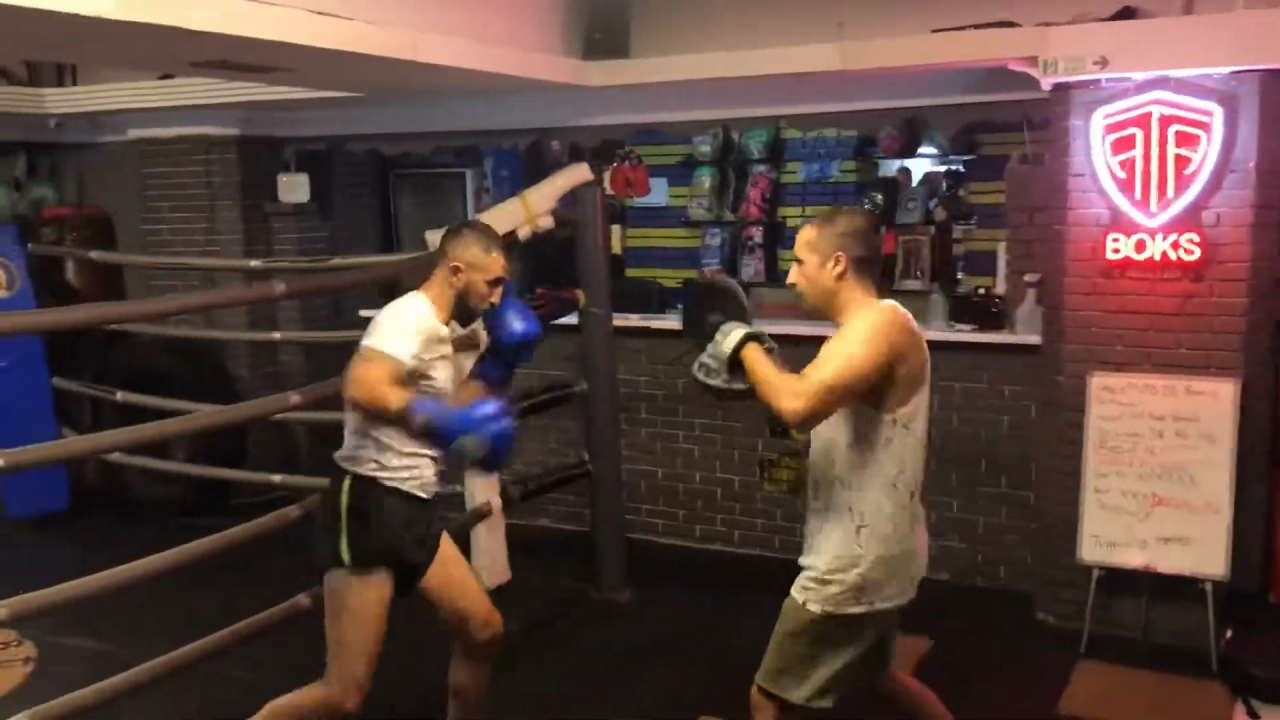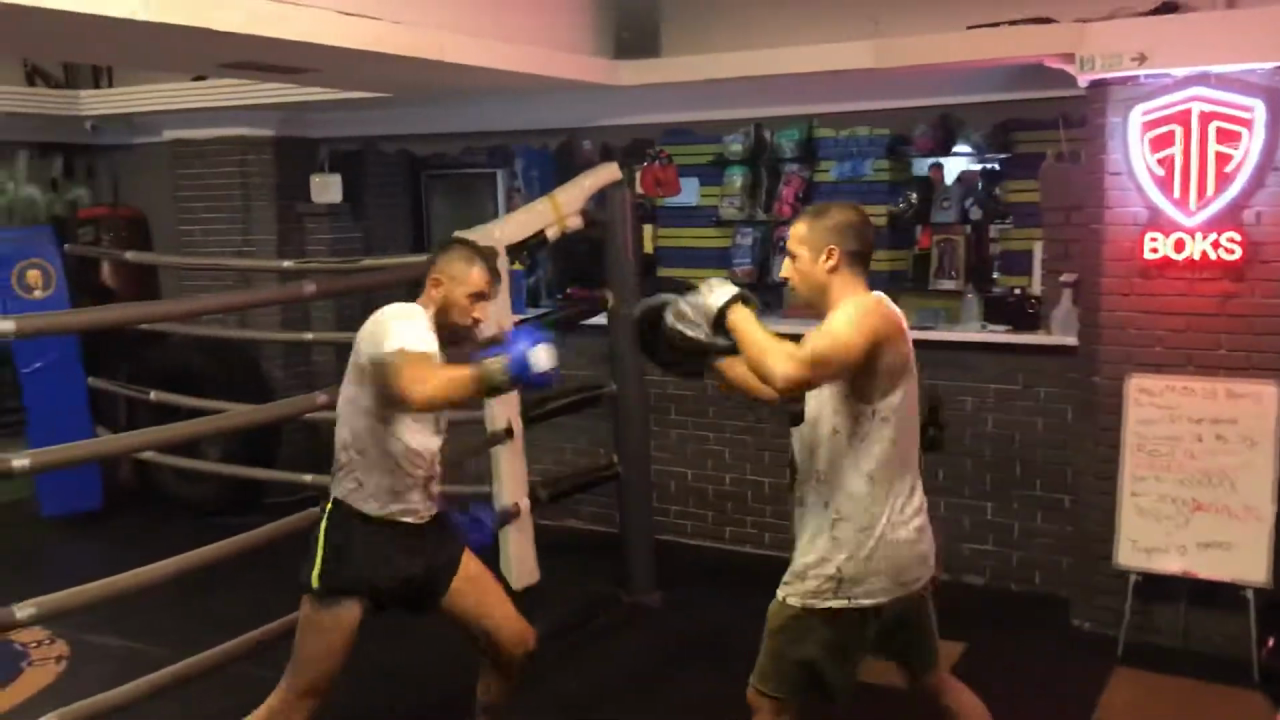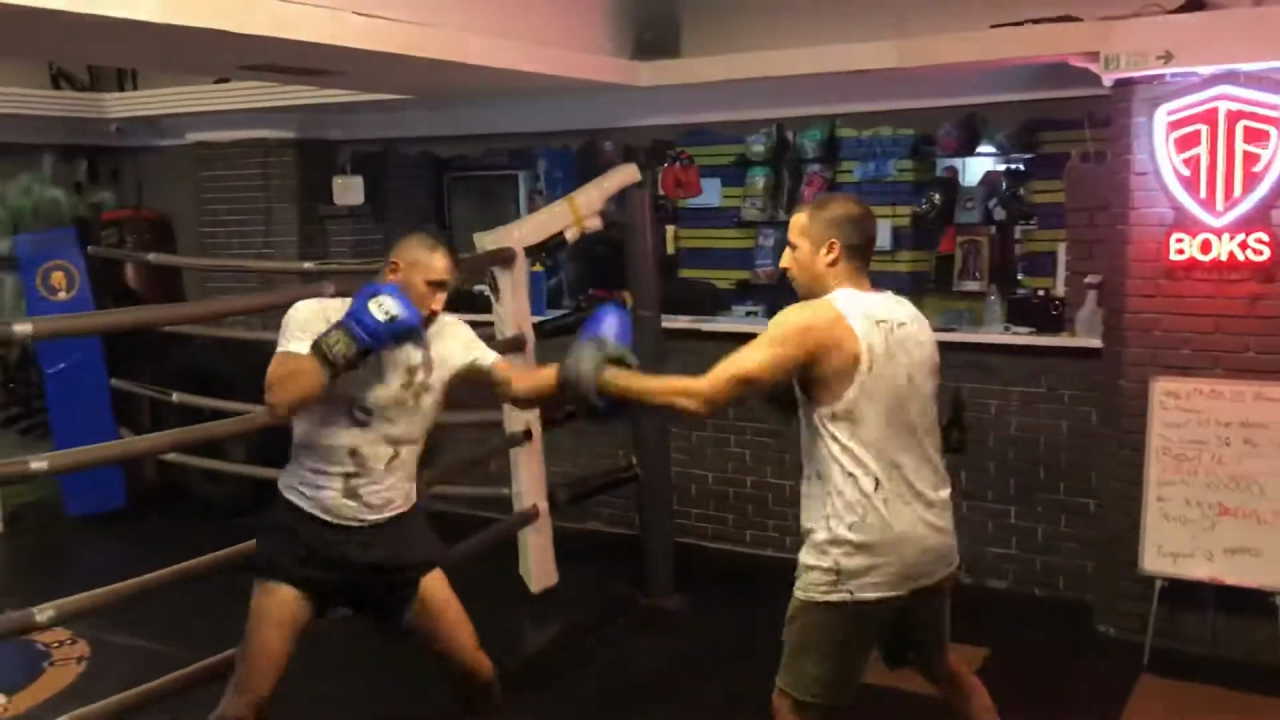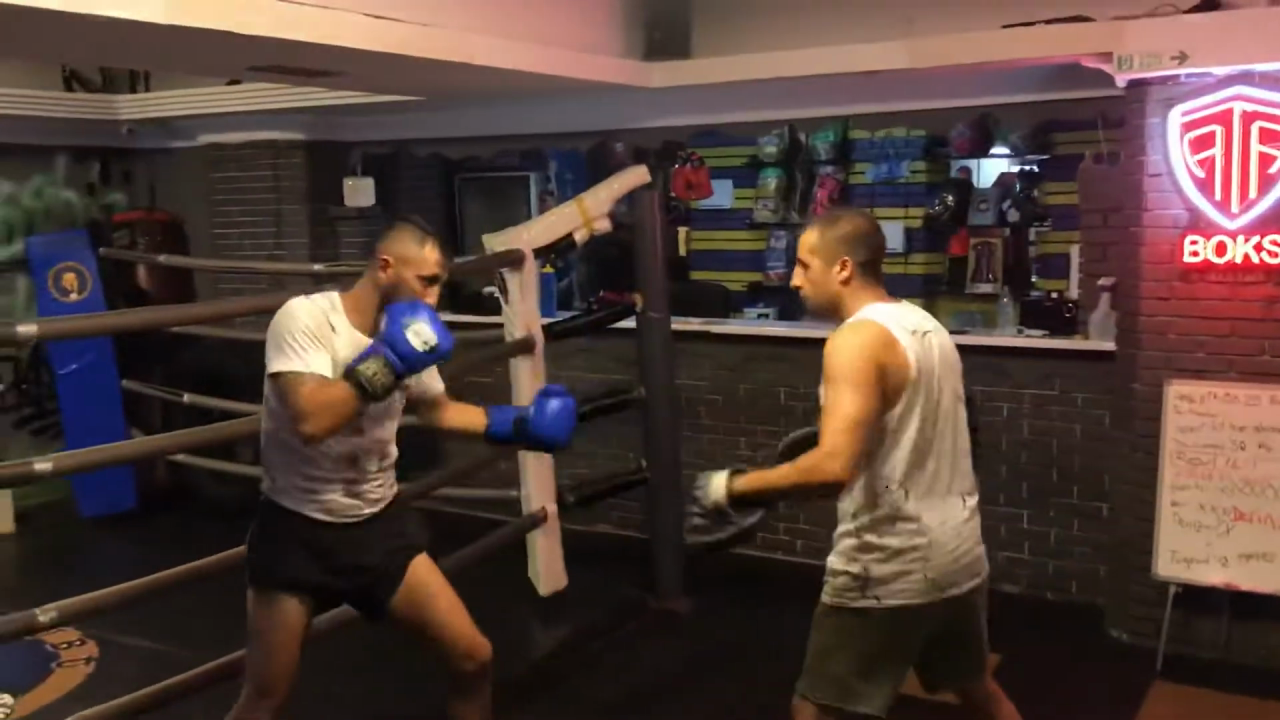
dt=0.2s
person 1, frame 1
left shoulder: (881, 324)
right shoulder: (845, 339)
left elbow: (797, 406)
left wrist: (742, 346)
left hip: (854, 563)
right hip: (880, 554)
right knee: (874, 675)
person 1, frame 2
left shoulder: (867, 313)
right shoulder: (840, 328)
left elbow: (788, 373)
right elbow: (775, 390)
left wrist: (728, 306)
left hip: (849, 563)
right hip: (900, 549)
right knee: (927, 675)
person 1, frame 3
left shoulder: (814, 322)
right shoulder: (910, 318)
left elbow: (702, 395)
left wrist: (603, 374)
left hip: (857, 557)
right hip: (928, 543)
right knee: (944, 668)
person 1, frame 4
left shoulder: (855, 340)
right shoulder: (924, 326)
left elbow: (836, 466)
left wrist: (733, 485)
right wrist: (814, 448)
left hip: (888, 567)
right hip: (957, 554)
person 2, frame 1
left shoulder: (455, 327)
right shoulder: (412, 316)
left elbow: (461, 398)
right elbow: (364, 390)
left wrist: (500, 360)
right wrist: (447, 420)
left hip: (411, 507)
right hip: (373, 503)
left knee: (484, 630)
person 2, frame 2
left shoulder: (427, 343)
right shoulder: (398, 323)
right elbow: (417, 392)
right wrist: (506, 367)
left hip: (419, 526)
right hip: (362, 529)
left knee: (515, 643)
person 2, frame 3
left shoulder: (445, 334)
right shoulder: (314, 315)
left elbow: (516, 383)
right elbow: (281, 396)
right wrist: (350, 335)
left hip: (392, 528)
right hip: (305, 525)
left knee: (478, 672)
person 2, frame 4
left shoulder: (413, 329)
right shoulder: (304, 320)
left elbow: (436, 411)
right elbow: (311, 422)
left wrist: (515, 422)
right wrist: (386, 357)
left hip: (378, 521)
right hip: (297, 529)
left knee: (473, 657)
